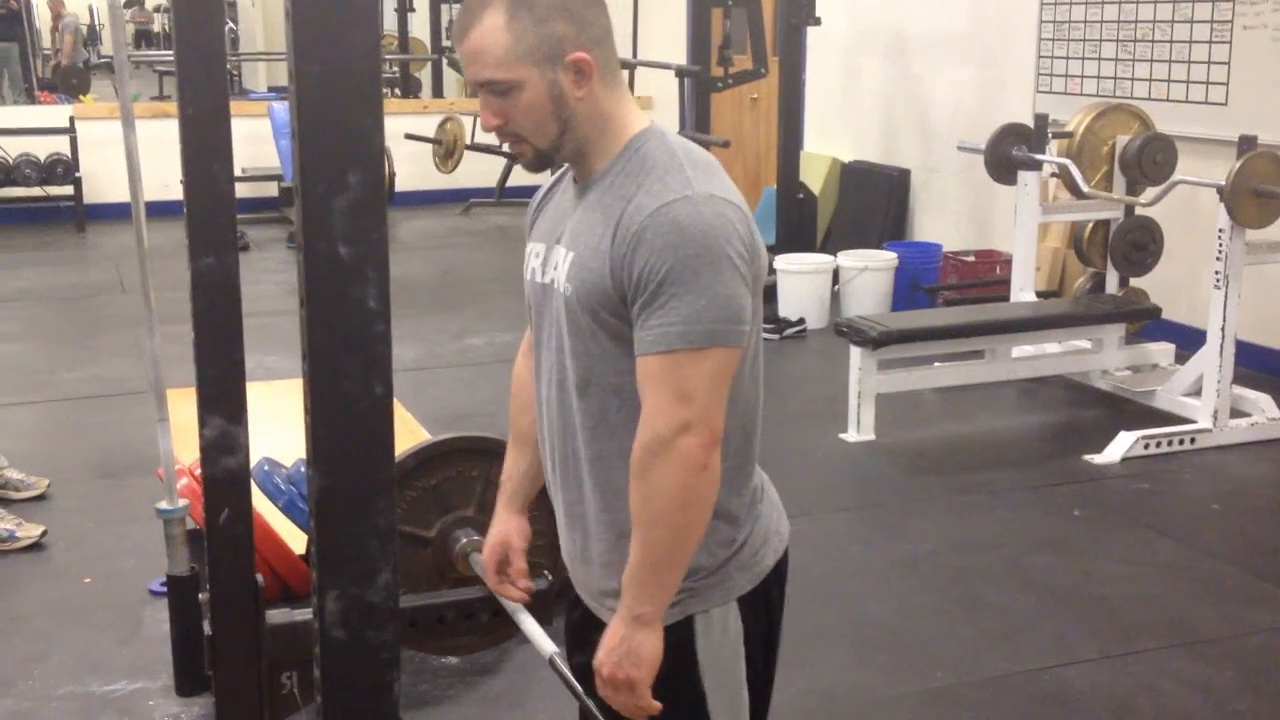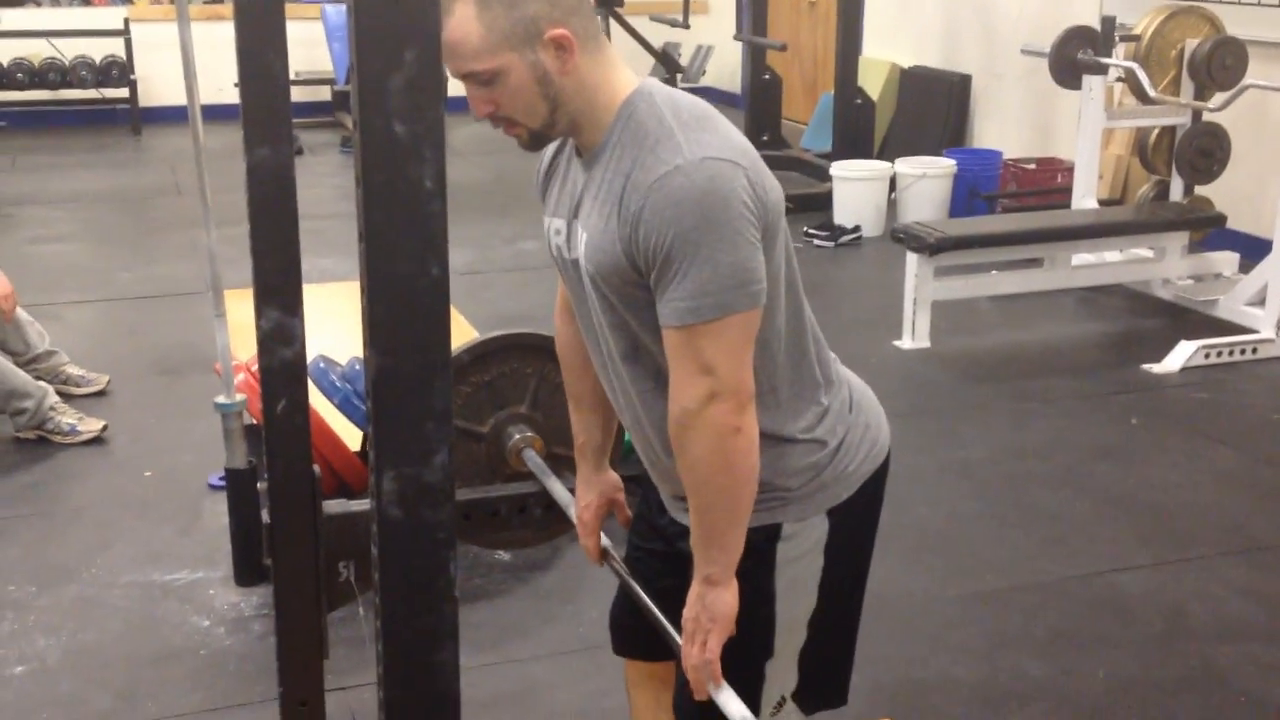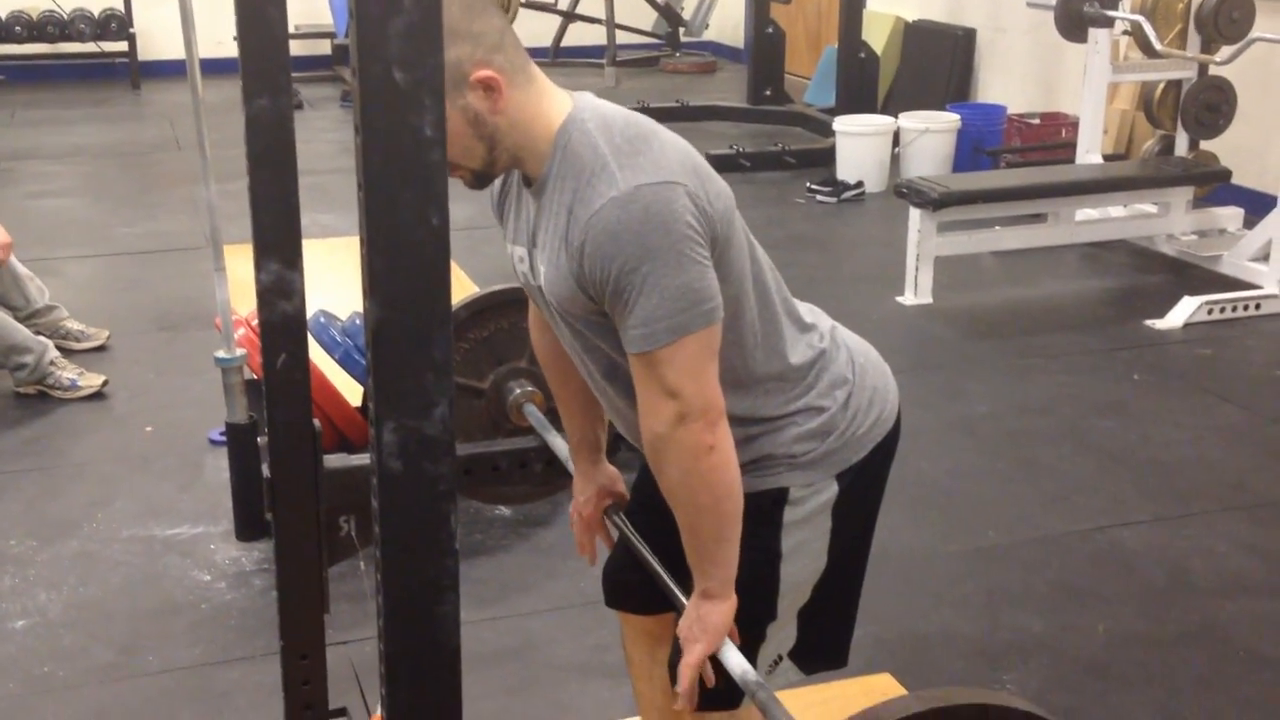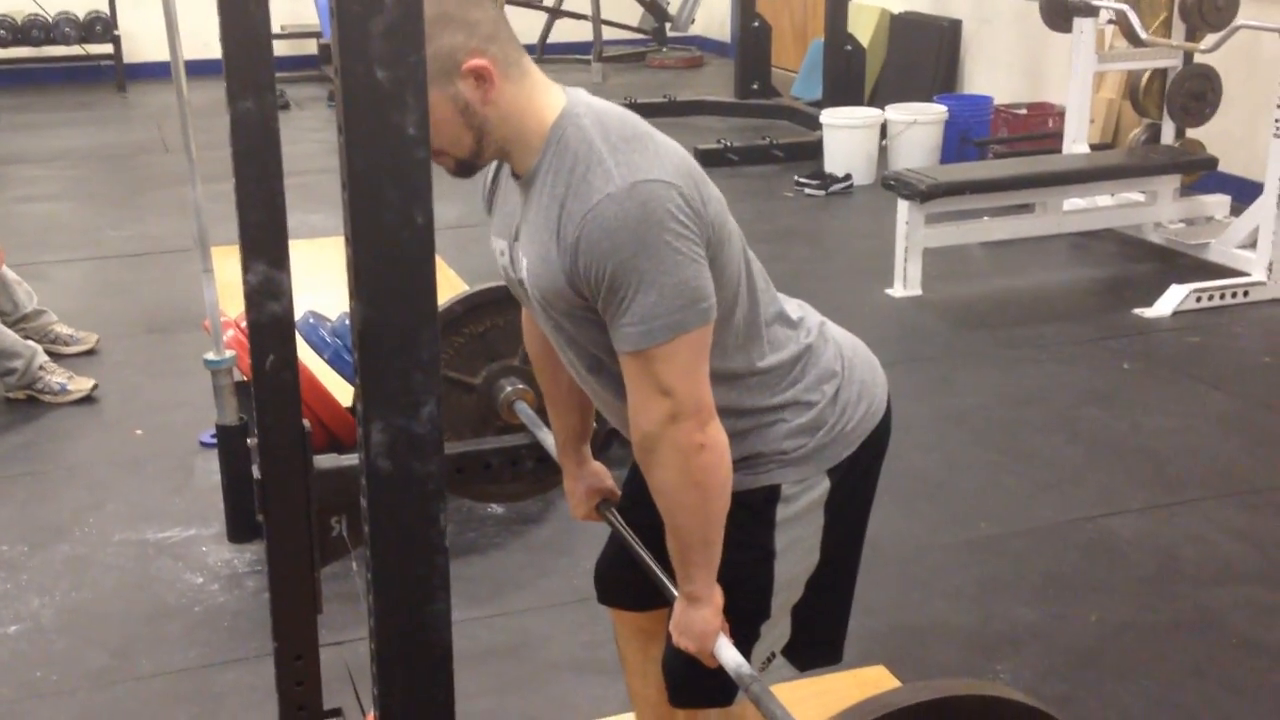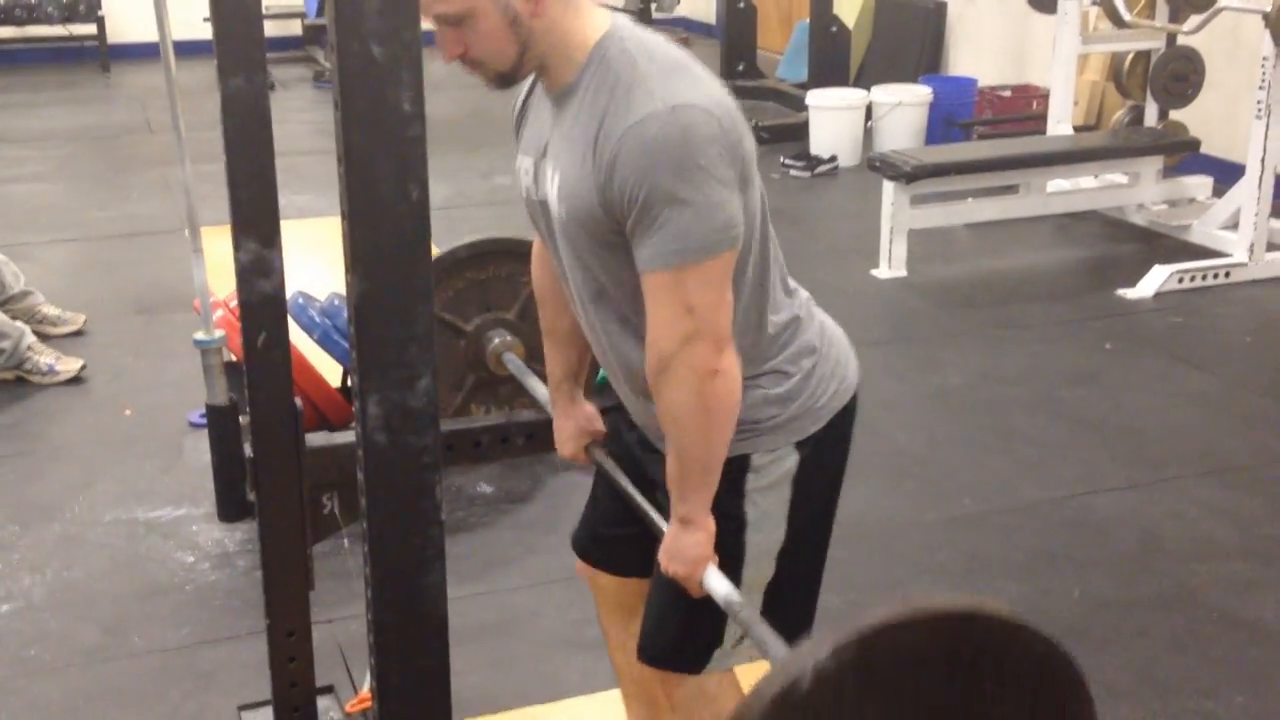
dt=1s
person 1, frame 1
left shoulder: (681, 215)
right shoulder: (561, 192)
left elbow: (684, 436)
left wrist: (642, 618)
right wrist: (511, 503)
left hip: (692, 584)
person 1, frame 2
left shoulder: (686, 177)
right shoulder: (564, 151)
left elbow: (715, 401)
right elbow: (578, 313)
left wrist: (715, 577)
right wrist: (591, 466)
left hip: (797, 481)
right hip: (689, 474)
right knee: (644, 645)
person 1, frame 3
left shoulder: (628, 203)
right shoulder: (521, 165)
left elbow: (685, 421)
right elbow: (556, 324)
left wrist: (714, 594)
right wrist: (588, 466)
left hip: (813, 438)
right hip: (726, 431)
right knee: (640, 597)
person 1, frame 4
left shoulder: (621, 201)
right shoulder: (514, 161)
left elbow: (677, 422)
right elbow: (550, 322)
left wrist: (701, 590)
right wrist: (574, 460)
left hip: (802, 434)
right hip: (724, 423)
right knee: (633, 597)
person 1, frame 5
left shoulder: (660, 120)
right shoulder: (545, 88)
left elbow: (694, 350)
right elbow: (556, 255)
left wrist: (692, 517)
right wrist: (565, 395)
left hip: (768, 413)
right hip: (673, 403)
left knee: (682, 655)
right knee: (612, 565)
